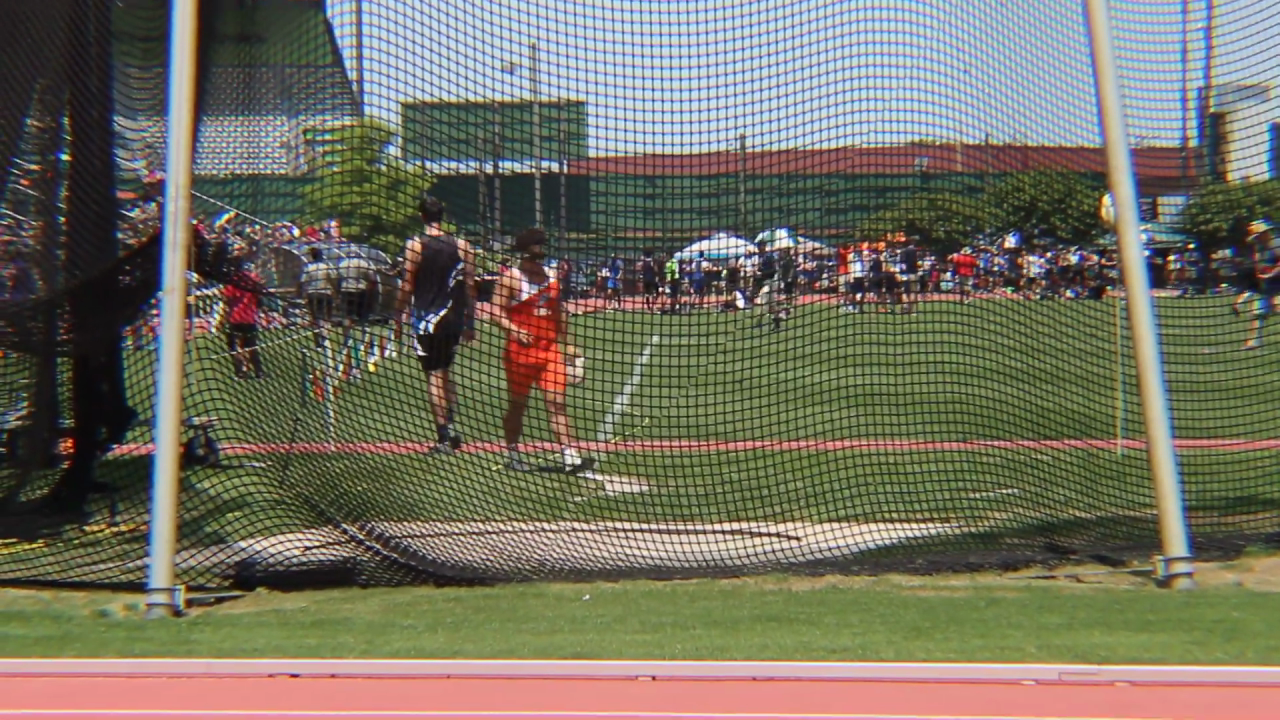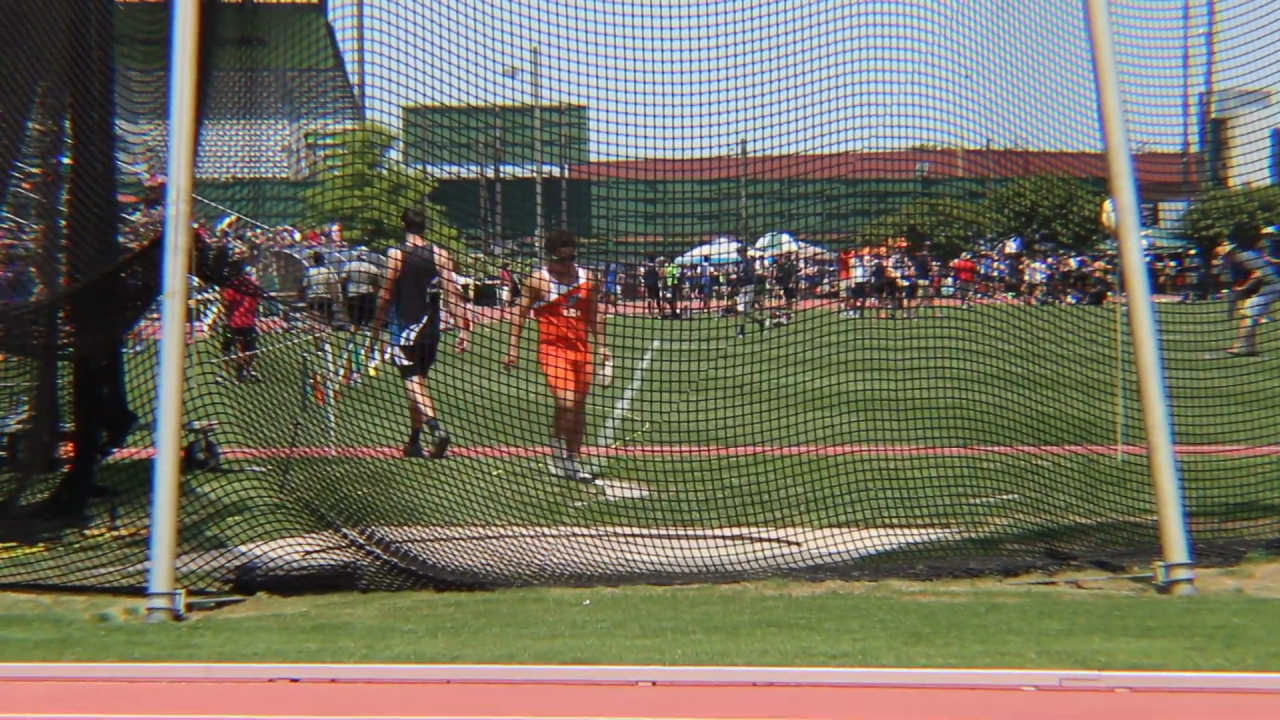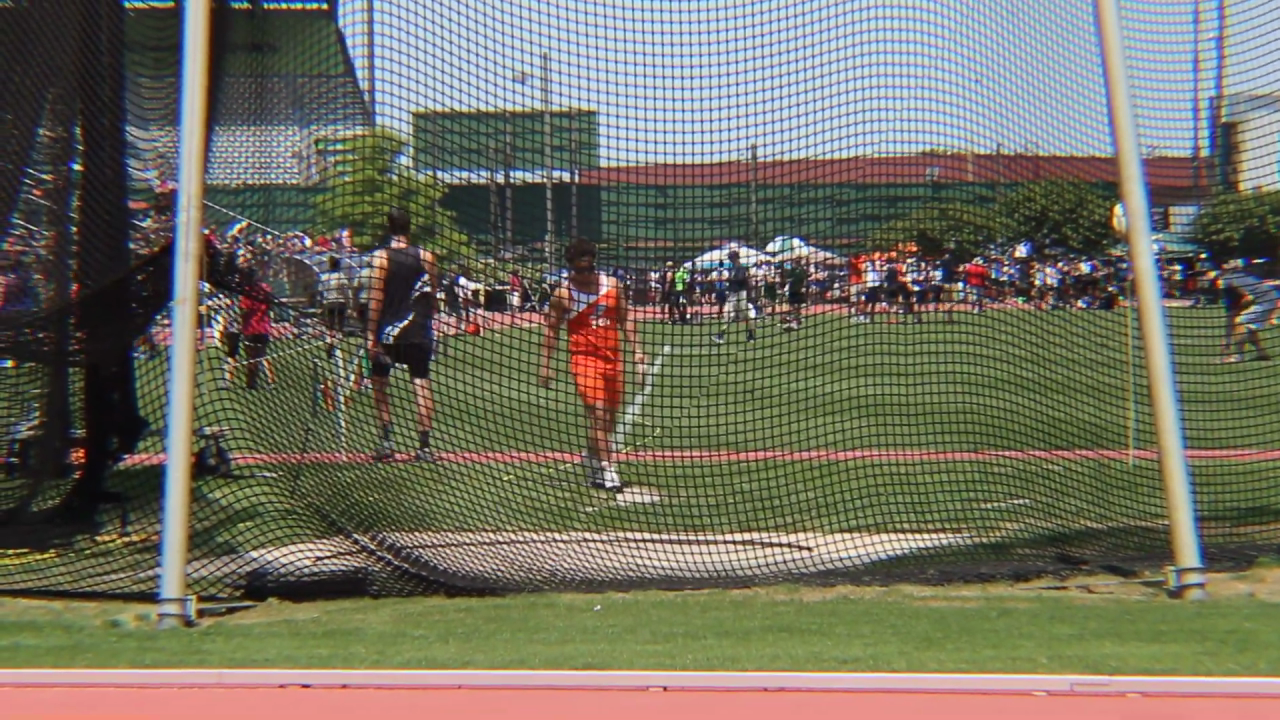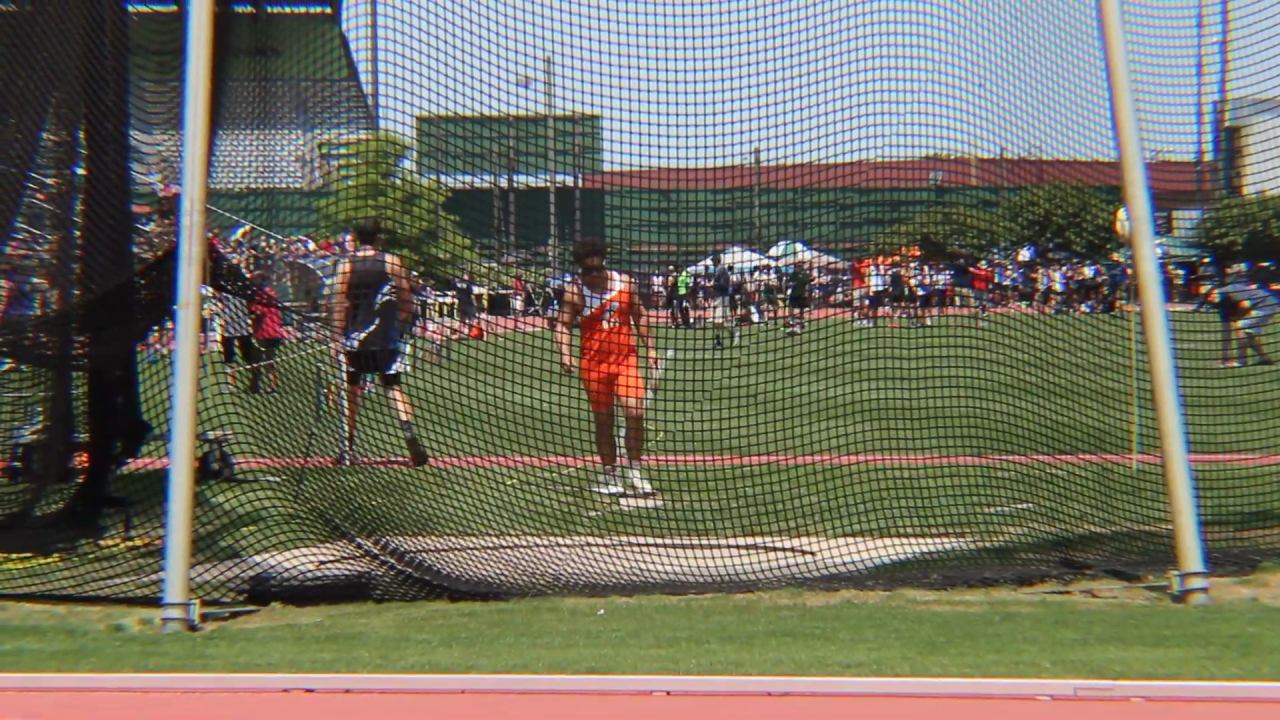
dt=0.3s
person 1, frame 1
left shoulder: (552, 276)
right shoulder: (510, 278)
left elbow: (560, 312)
right elbow: (497, 313)
left wrist: (569, 344)
right wrist: (516, 331)
left hip: (550, 350)
right hip: (520, 351)
left knee: (558, 402)
right knee: (518, 403)
left ankle: (569, 455)
right ankle: (512, 451)
person 1, frame 2
left shoulder: (587, 278)
right shoulder: (537, 280)
left elbow: (595, 315)
right elbow: (520, 314)
left wrist: (601, 347)
right wrist: (512, 348)
left hip: (582, 351)
right hip: (553, 350)
left knee: (578, 408)
right knee: (566, 404)
left ankle: (573, 461)
right ankle: (558, 445)
person 1, frame 3
left shoulder: (612, 284)
right shoulder: (563, 293)
left elbow: (625, 319)
right elbow: (551, 328)
left wrist: (637, 349)
right wrist: (546, 363)
left hip: (613, 359)
right hip: (585, 361)
left knee: (609, 418)
right knee: (598, 415)
left ankle: (592, 456)
right ankle: (607, 472)
person 1, frame 4
left shoulder: (625, 283)
right shoulder: (574, 292)
left elbow: (639, 317)
right elbow: (563, 326)
left wrist: (650, 349)
right wrist: (566, 355)
left hip: (626, 359)
right hip: (593, 364)
left knee: (635, 413)
right knee: (603, 421)
left ankle: (634, 468)
right ankle: (610, 474)
person 2, frame 1
left shoulder: (416, 244)
right shoulder: (461, 244)
left elbow: (406, 287)
right elbow: (469, 285)
left wrist: (398, 319)
right wrist: (470, 322)
left hip: (426, 321)
right hip: (454, 321)
left knee: (434, 378)
right knee: (444, 374)
left ankle: (445, 438)
right ankle: (450, 430)
person 2, frame 2
left shoulder: (396, 254)
right shoulder: (440, 254)
left elbow: (386, 295)
right elbow: (451, 294)
left wrist: (379, 323)
right wrist: (462, 328)
left hip: (404, 330)
right hip: (430, 330)
left knee: (414, 384)
right knee: (418, 382)
left ankle: (436, 429)
right ankle: (414, 443)
person 2, frame 3
left shoulder: (381, 256)
right shoulder: (425, 255)
left elbow: (375, 300)
right elbow: (432, 294)
left wrist: (370, 334)
left hip: (388, 332)
right hip: (419, 332)
left knee: (380, 385)
right knee: (421, 385)
left ankle: (386, 439)
right ankle: (425, 447)
person 2, frame 4
left shoulder: (346, 265)
right shoulder: (393, 262)
left elbow: (339, 306)
right elbow: (407, 302)
left wrist: (337, 340)
right wrist: (400, 326)
left hip: (354, 339)
right hip: (386, 339)
left knee: (352, 392)
right knee: (394, 389)
left ankle: (347, 449)
right ankle: (409, 433)
